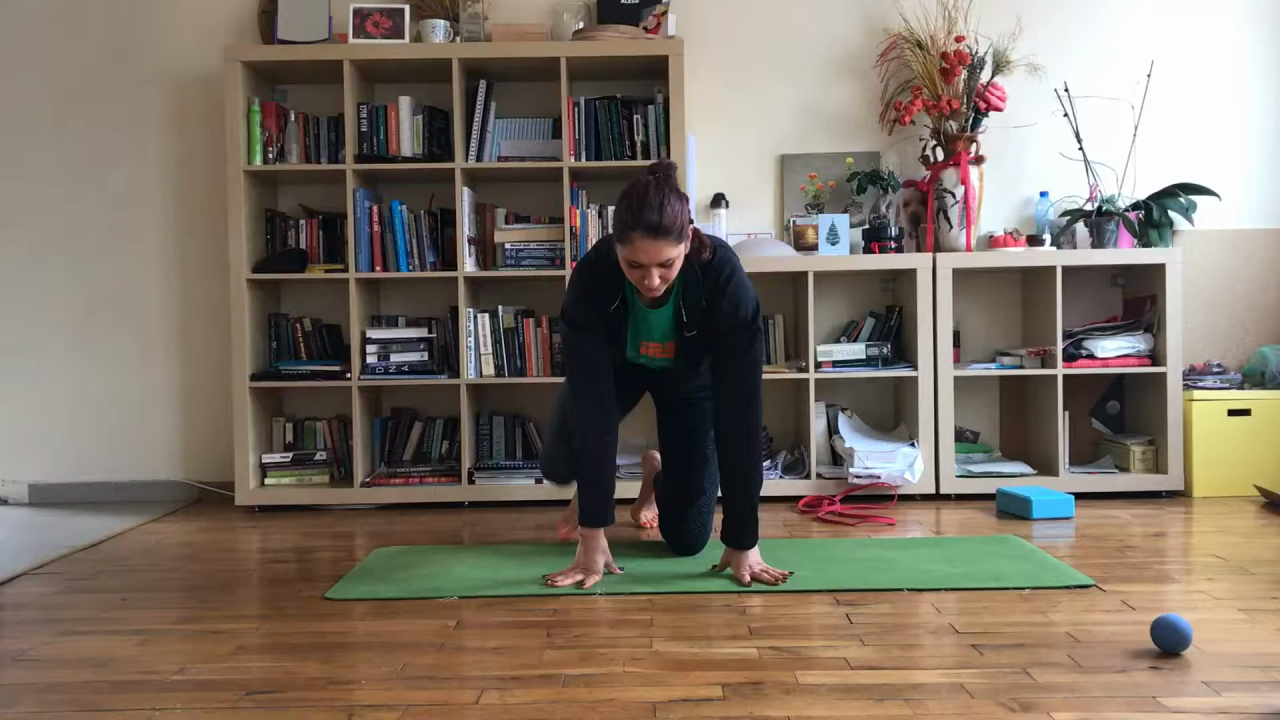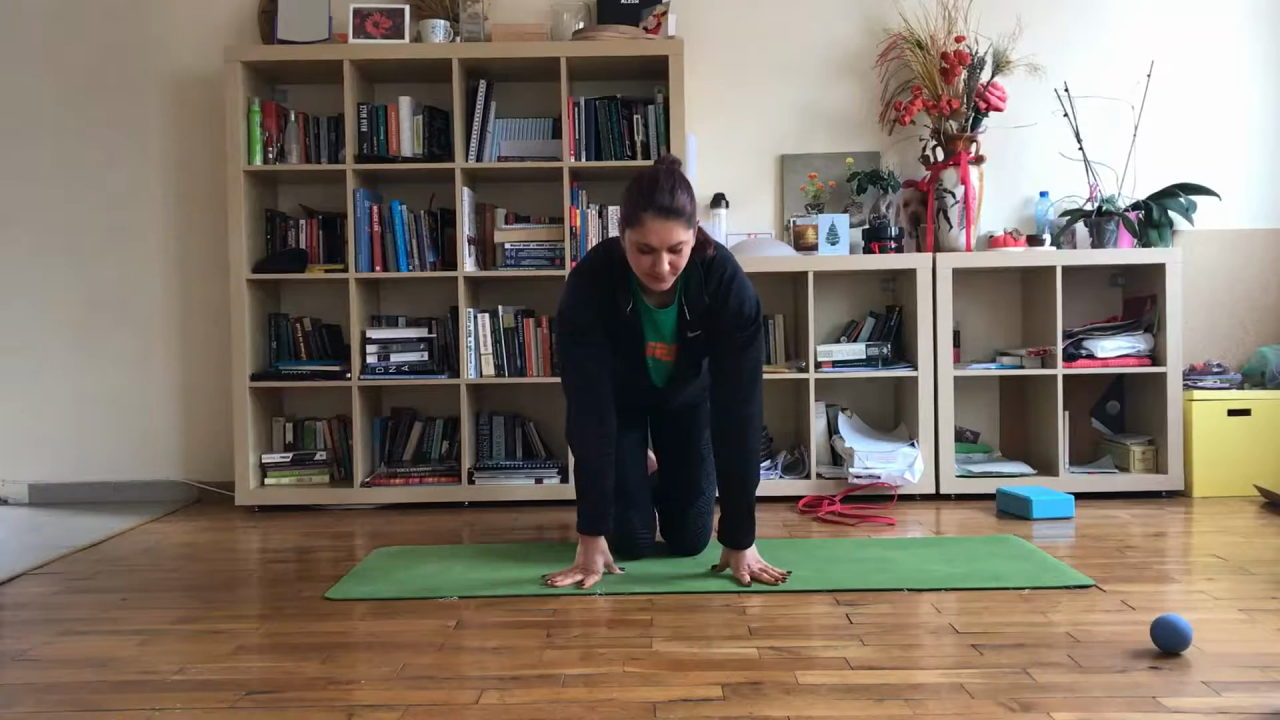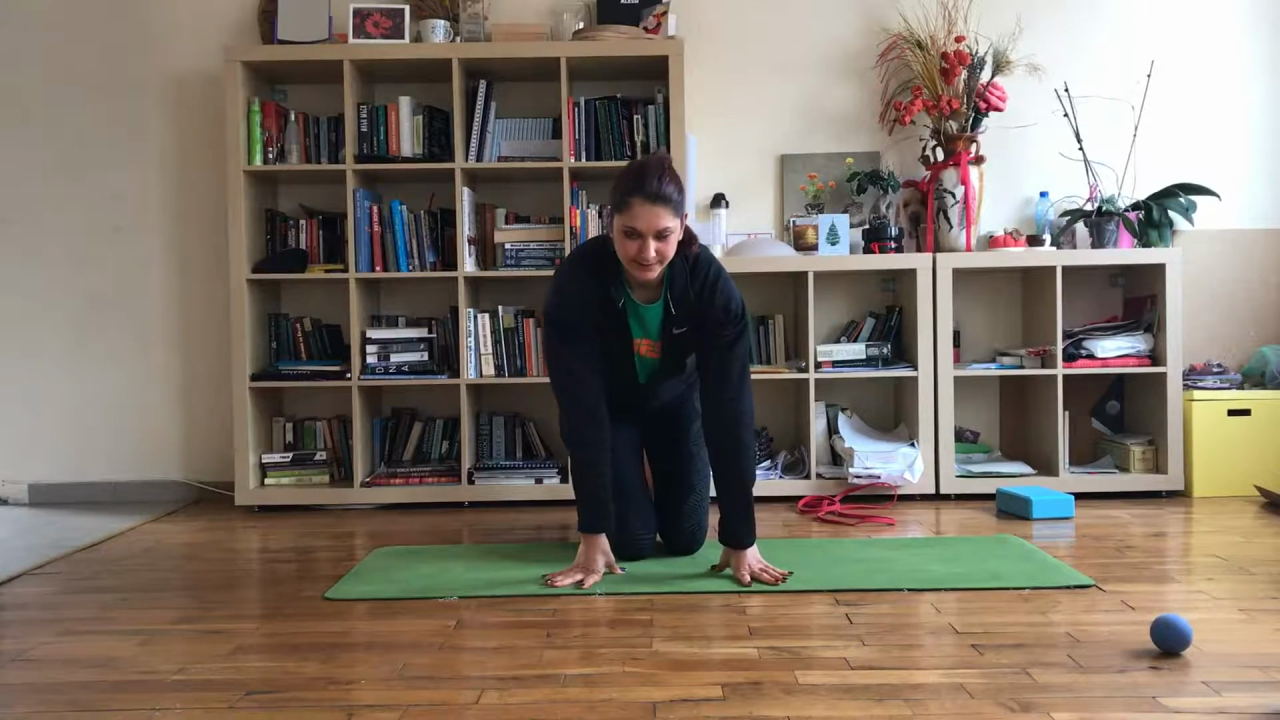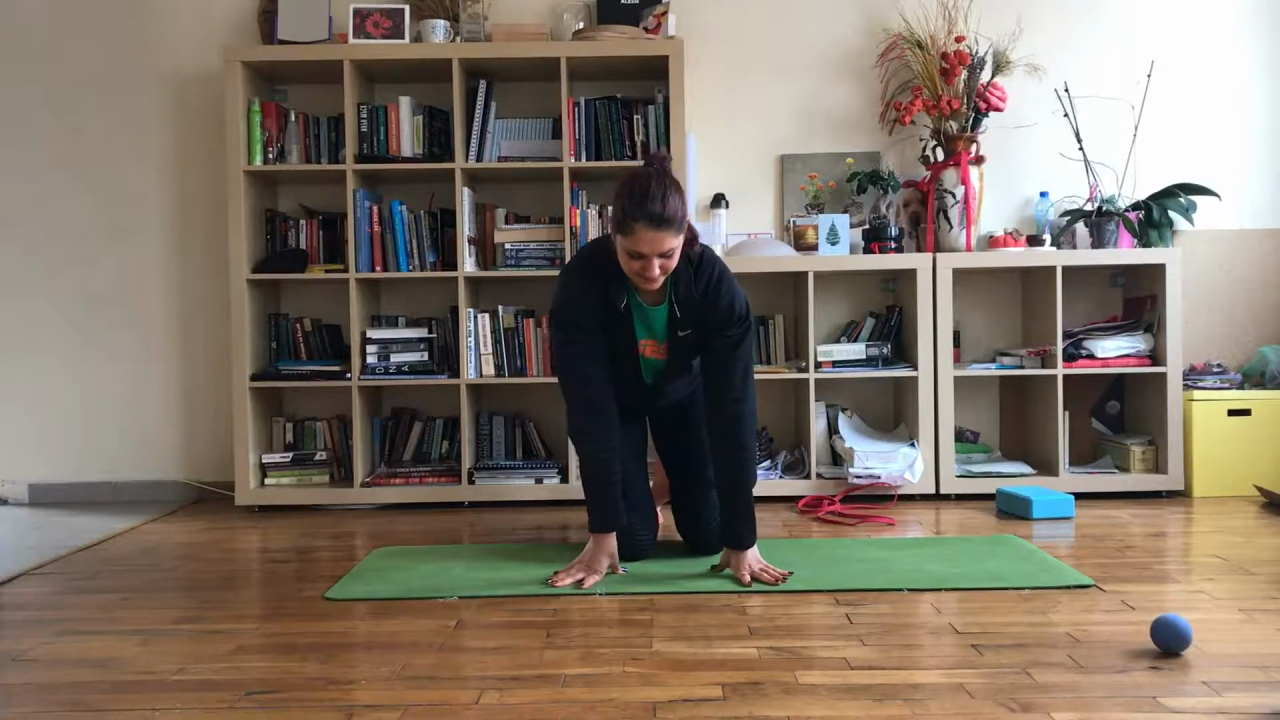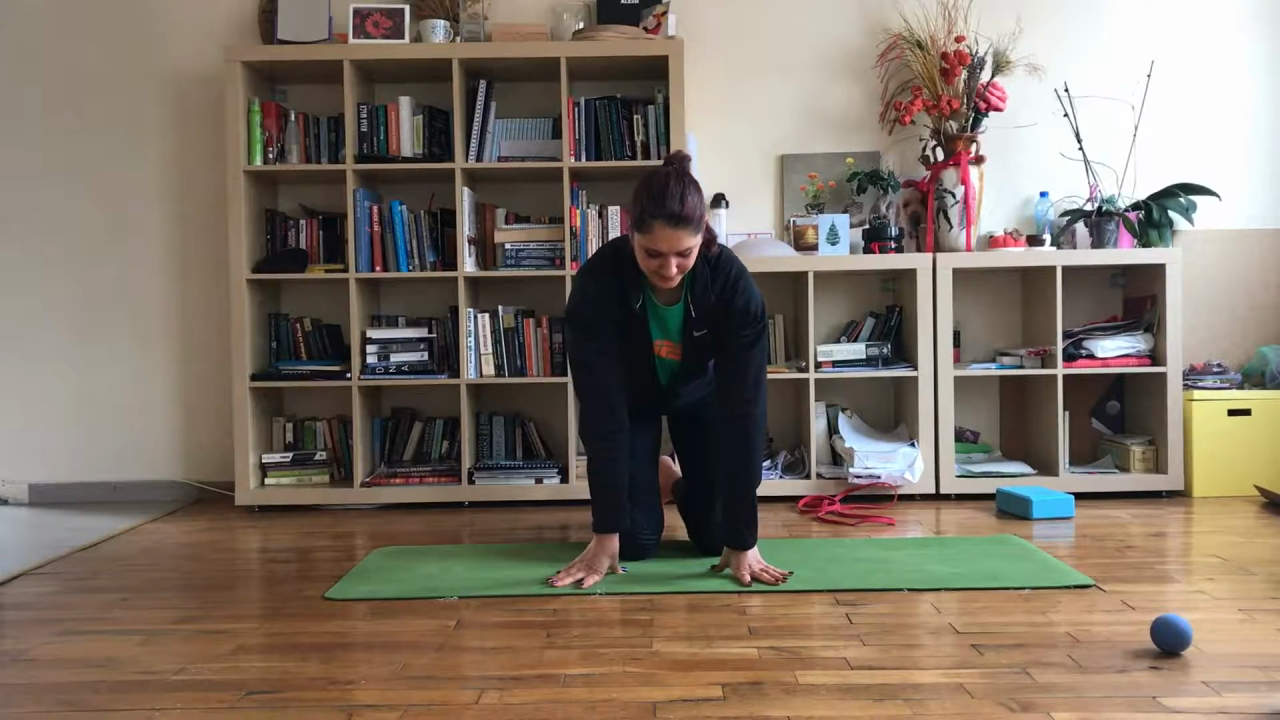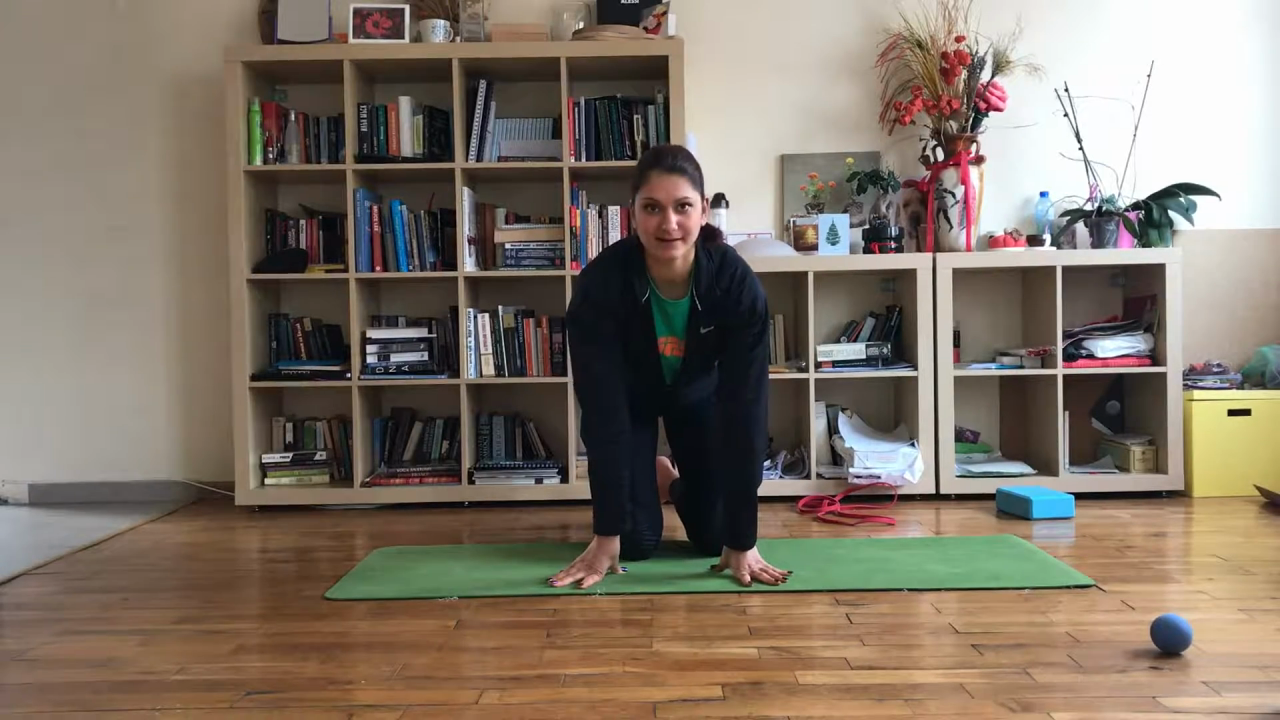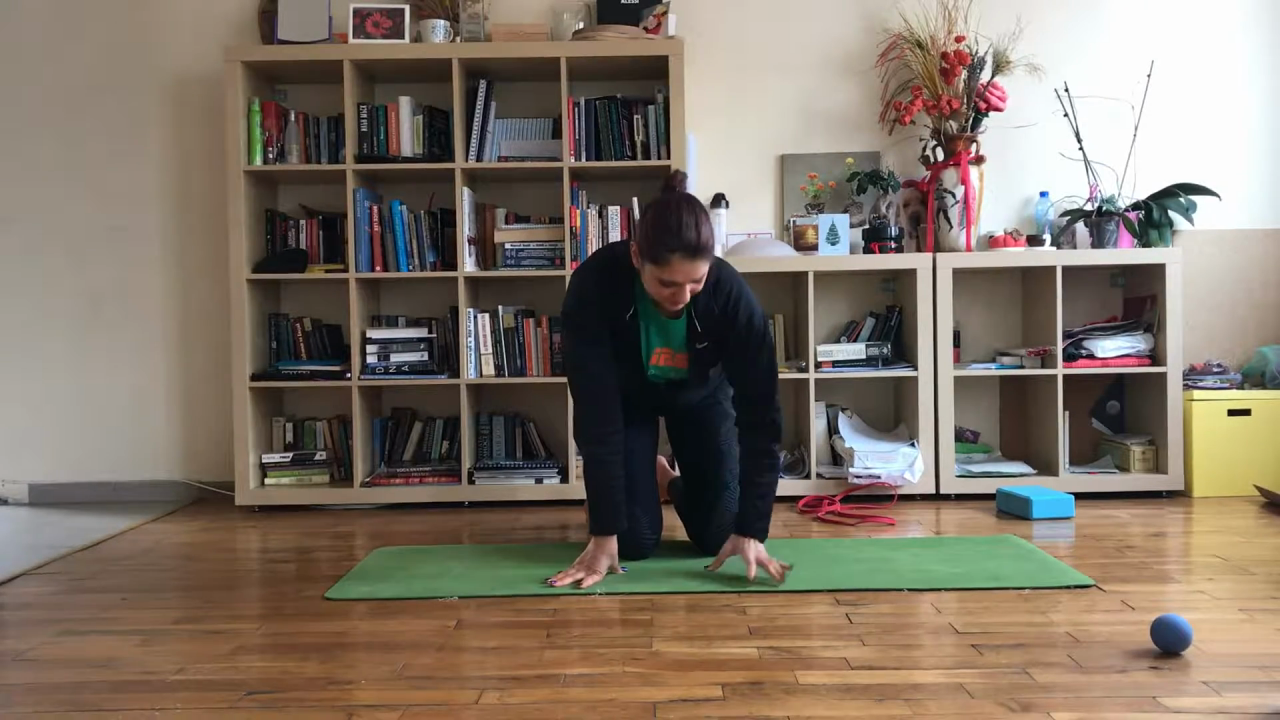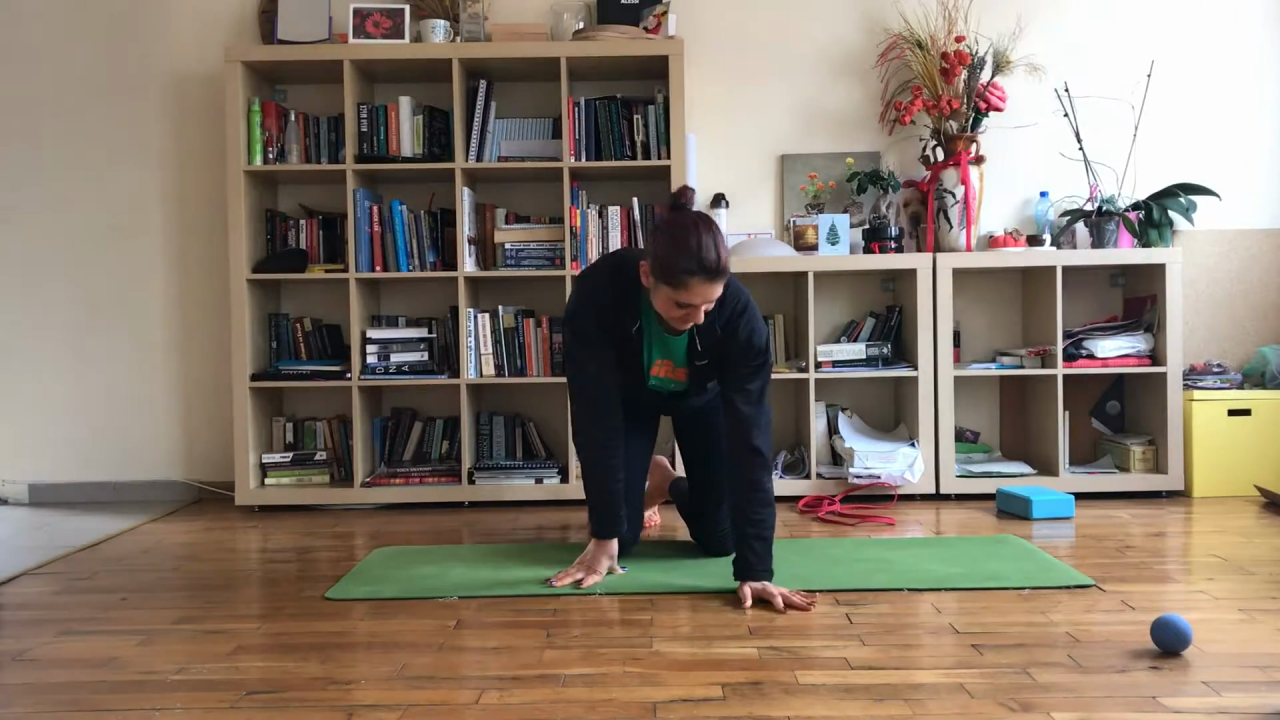
dt=0.5s
person 1, frame 1
left shoulder: (723, 277)
right shoulder: (593, 276)
left elbow: (739, 406)
right elbow: (591, 397)
left wrist: (742, 542)
right wrist: (592, 538)
left hip: (693, 377)
right hip: (619, 366)
left knee: (687, 537)
right knee: (560, 464)
left ankle: (660, 476)
person 1, frame 2
left shoulder: (724, 280)
right shoulder: (590, 281)
left elbow: (738, 407)
right elbow: (589, 410)
left wrist: (740, 540)
right wrist: (591, 539)
left hip: (688, 395)
right hip: (619, 397)
left knee: (689, 539)
right knee: (633, 540)
left ankle: (660, 480)
right ankle: (635, 485)
person 1, frame 3
left shoulder: (708, 280)
right shoulder: (576, 280)
left elbow: (729, 404)
right elbow: (581, 409)
left wrist: (740, 539)
right wrist: (593, 535)
left hip: (674, 395)
right hip: (608, 400)
left knee: (685, 538)
right knee: (632, 541)
left ankle: (659, 481)
right ankle: (634, 484)
person 1, frame 4
left shoulder: (713, 281)
right shoulder: (582, 282)
left elbow: (731, 404)
right elbow: (590, 409)
left wrist: (741, 539)
right wrist: (602, 533)
left hip: (683, 390)
right hip: (616, 396)
left knee: (707, 535)
right knee: (633, 540)
left ankle: (675, 484)
right ankle: (640, 492)
person 1, frame 5
left shoulder: (732, 283)
right shoulder: (598, 282)
left elbow: (743, 407)
right elbow: (601, 408)
left wrist: (741, 540)
right wrist: (605, 533)
left hip: (700, 392)
right hip: (631, 396)
left knee: (714, 536)
right knee: (637, 541)
left ankle: (680, 482)
right ankle: (654, 479)
person 1, frame 6
left shoulder: (736, 282)
right shoulder: (601, 282)
left elbow: (744, 408)
right elbow: (603, 411)
left wrist: (741, 540)
right wrist: (606, 535)
left hip: (699, 394)
right hip: (629, 396)
left knee: (714, 536)
right knee: (636, 541)
left ankle: (677, 484)
right ankle: (651, 481)
person 1, frame 7
left shoulder: (732, 295)
right shoulder: (594, 286)
left elbow: (759, 412)
right elbow: (595, 413)
left wrist: (751, 526)
right wrist: (603, 535)
left hip: (700, 394)
right hip: (626, 395)
left knee: (716, 536)
right knee: (634, 540)
left ankle: (672, 484)
right ankle: (652, 479)
person 1, frame 8
left shoulder: (738, 311)
right shoulder: (598, 292)
left elbow: (748, 439)
right elbow: (595, 419)
left wrist: (755, 569)
right wrist: (602, 537)
left hip: (704, 396)
right hip: (630, 395)
left knee: (720, 538)
right knee: (620, 537)
left ankle: (673, 485)
right ankle: (644, 483)
